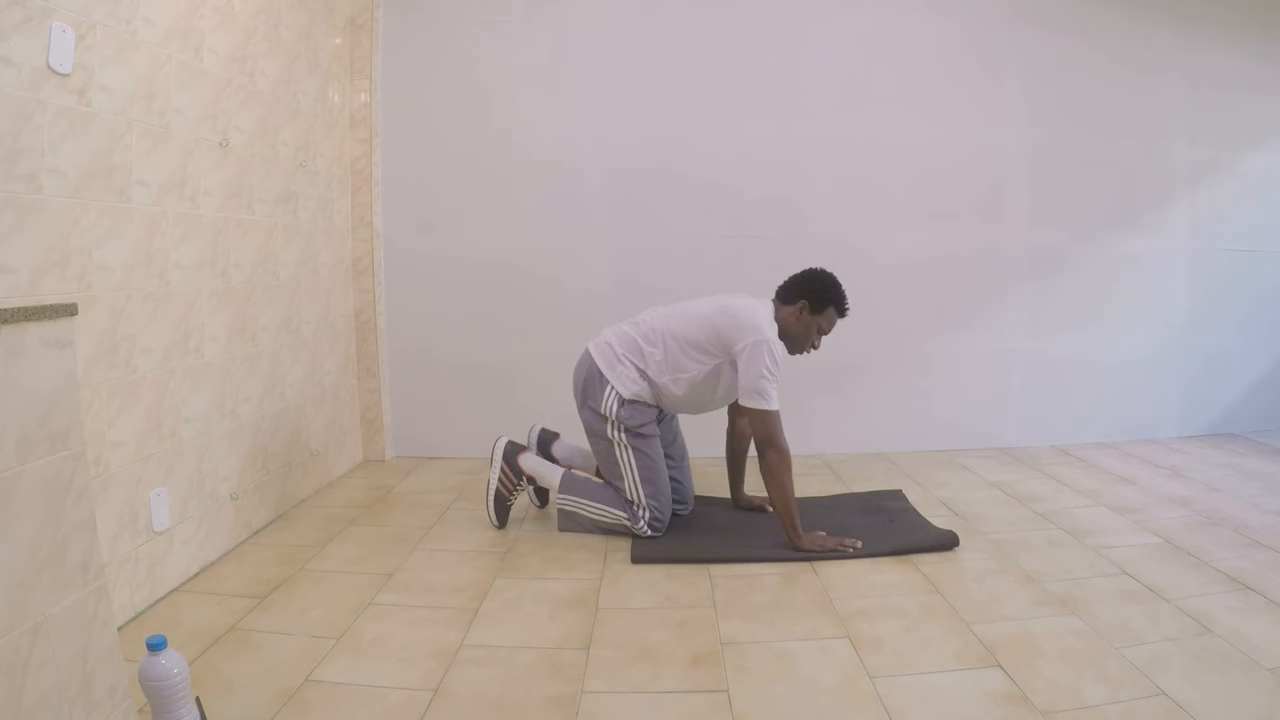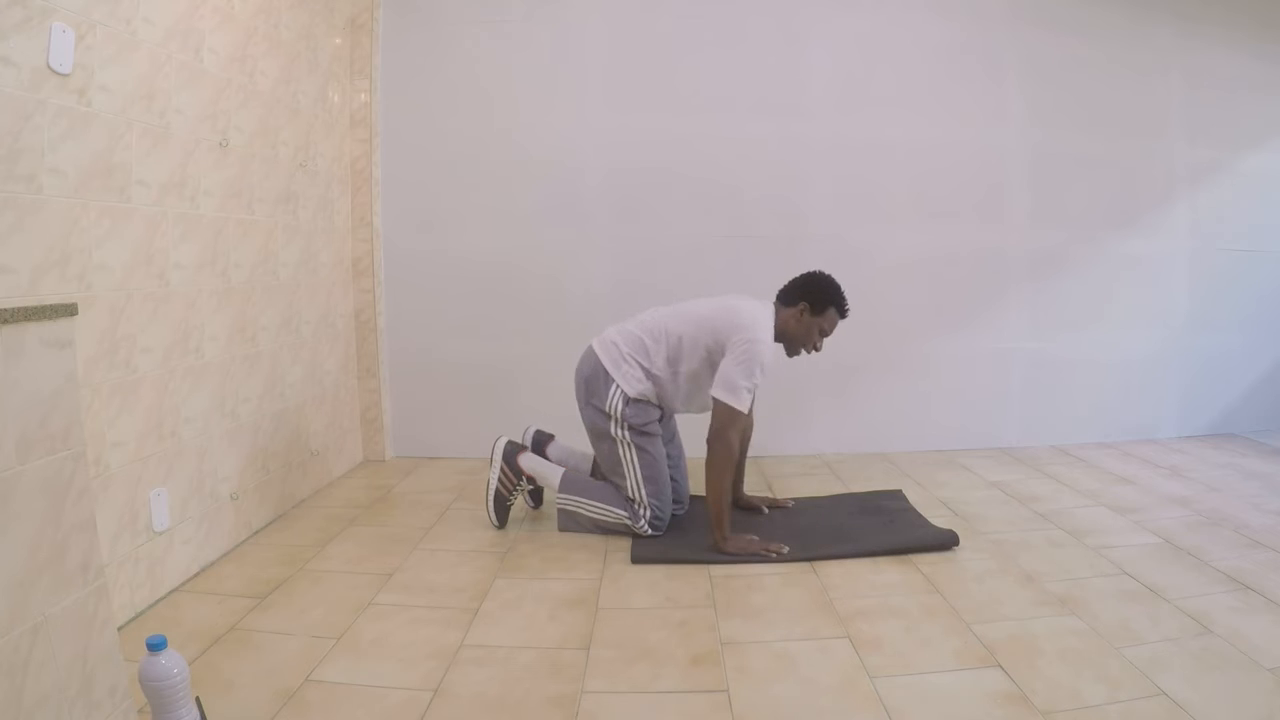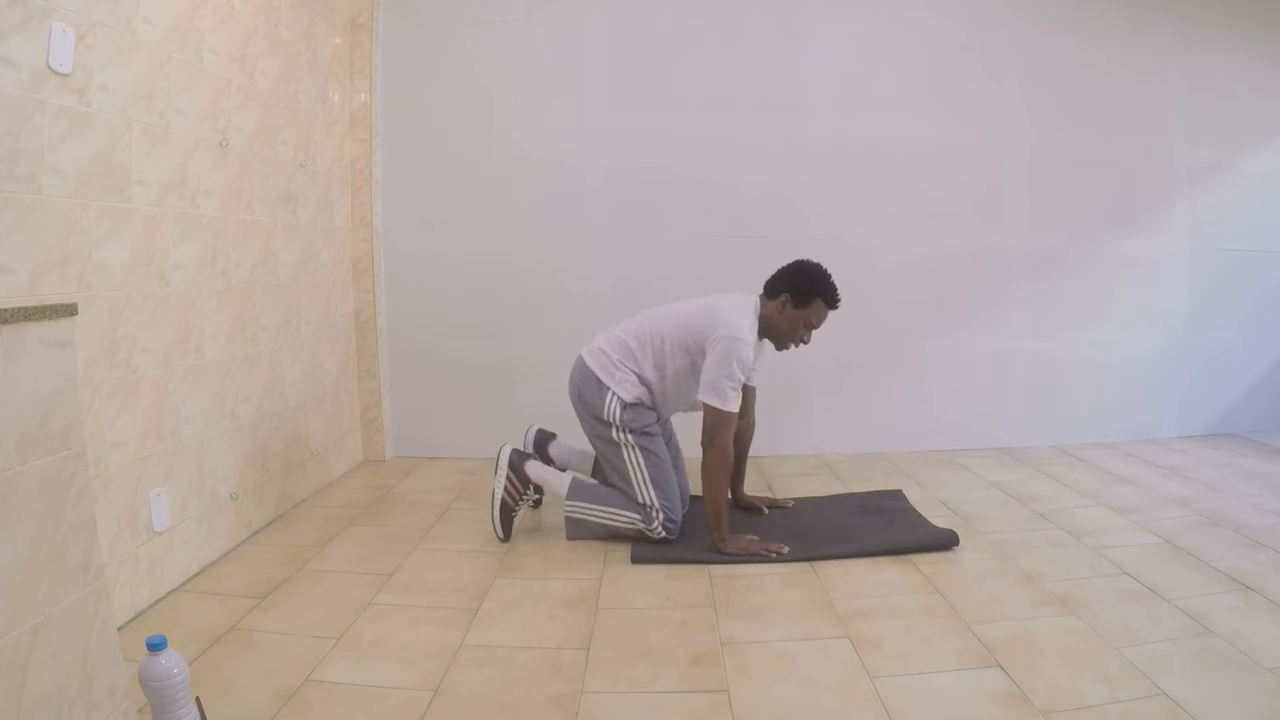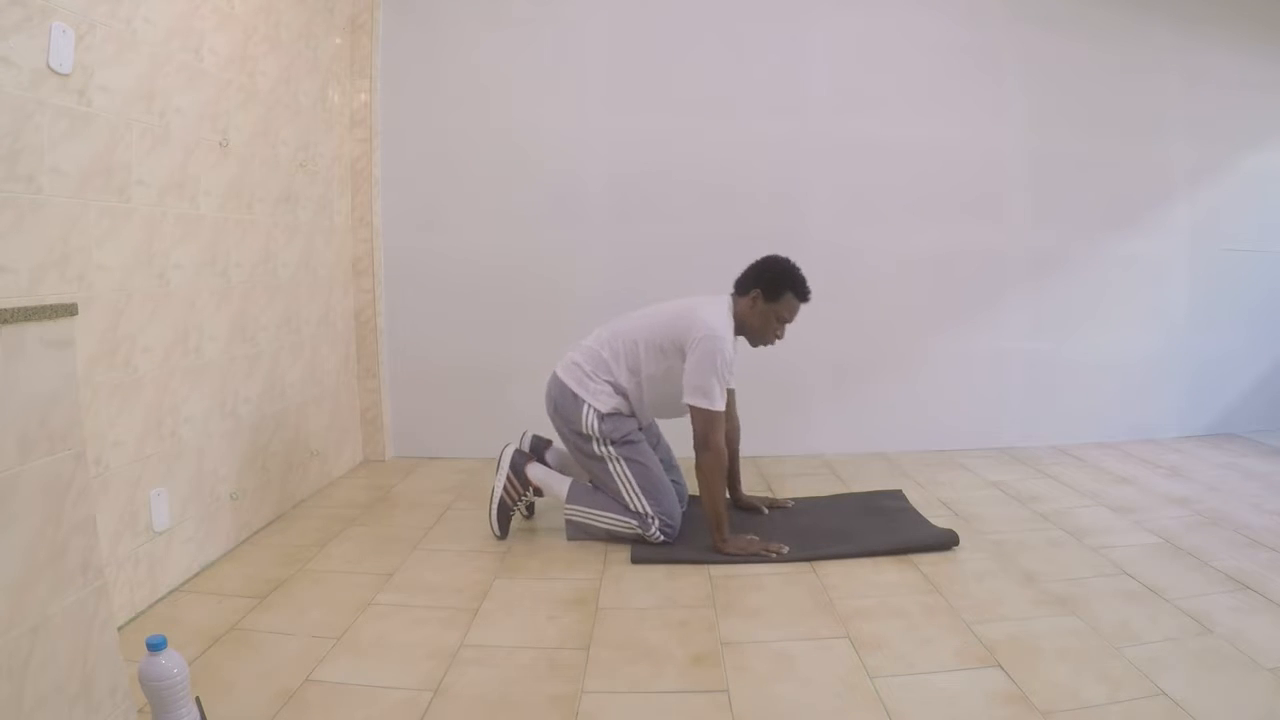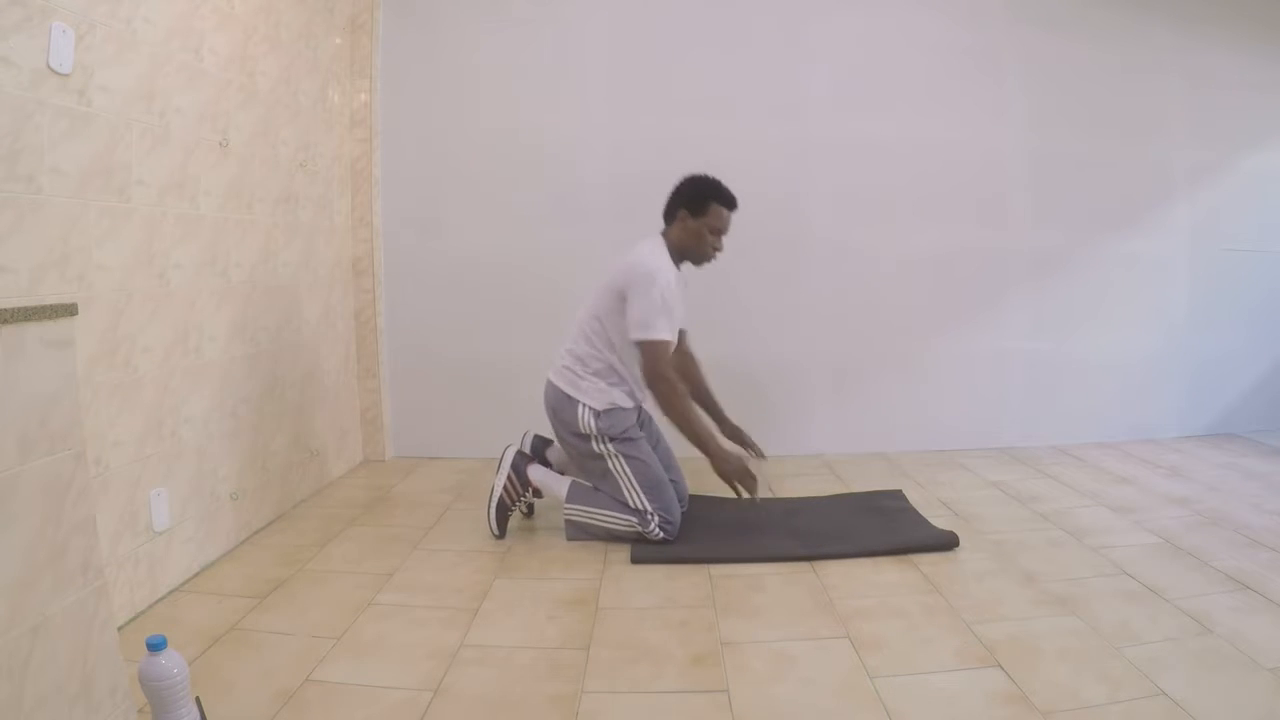
dt=0.5s
person 1, frame 1
left shoulder: (753, 322)
right shoulder: (761, 338)
left elbow: (740, 421)
right elbow: (771, 444)
left wrist: (739, 494)
right wrist: (797, 535)
left hip: (638, 385)
right hip: (613, 383)
left knee: (679, 500)
right knee: (649, 517)
left ankle: (554, 451)
right ankle: (522, 465)
person 1, frame 2
left shoulder: (753, 322)
right shoulder: (756, 341)
left elbow: (741, 423)
right elbow: (723, 439)
left wrist: (738, 494)
right wrist: (723, 536)
left hip: (631, 380)
right hip: (615, 382)
left knee: (675, 499)
right knee: (649, 516)
left ankle: (547, 451)
right ankle: (522, 464)
person 1, frame 3
left shoulder: (748, 322)
right shoulder: (735, 335)
left elbow: (744, 420)
right elbow: (716, 441)
left wrist: (738, 492)
right wrist: (722, 537)
left hip: (628, 385)
right hip: (608, 386)
left knee: (674, 498)
right knee: (661, 519)
left ankle: (550, 451)
right ankle: (529, 473)
person 1, frame 4
left shoulder: (717, 321)
right shoulder: (713, 336)
left elbow: (727, 421)
right elbow: (709, 444)
left wrist: (737, 494)
right wrist: (723, 536)
left hip: (609, 399)
right hip: (585, 401)
left knee: (674, 495)
right knee: (662, 522)
left ankle: (548, 457)
right ankle: (529, 474)
person 1, frame 5
left shoulder: (665, 270)
right shoulder: (653, 272)
left elbow: (680, 356)
right elbow: (660, 375)
left wrist: (725, 423)
right wrist: (715, 453)
left hip: (611, 400)
right hip: (586, 406)
left knee: (675, 497)
right knee: (660, 521)
left ankle: (547, 455)
right ankle: (531, 475)
